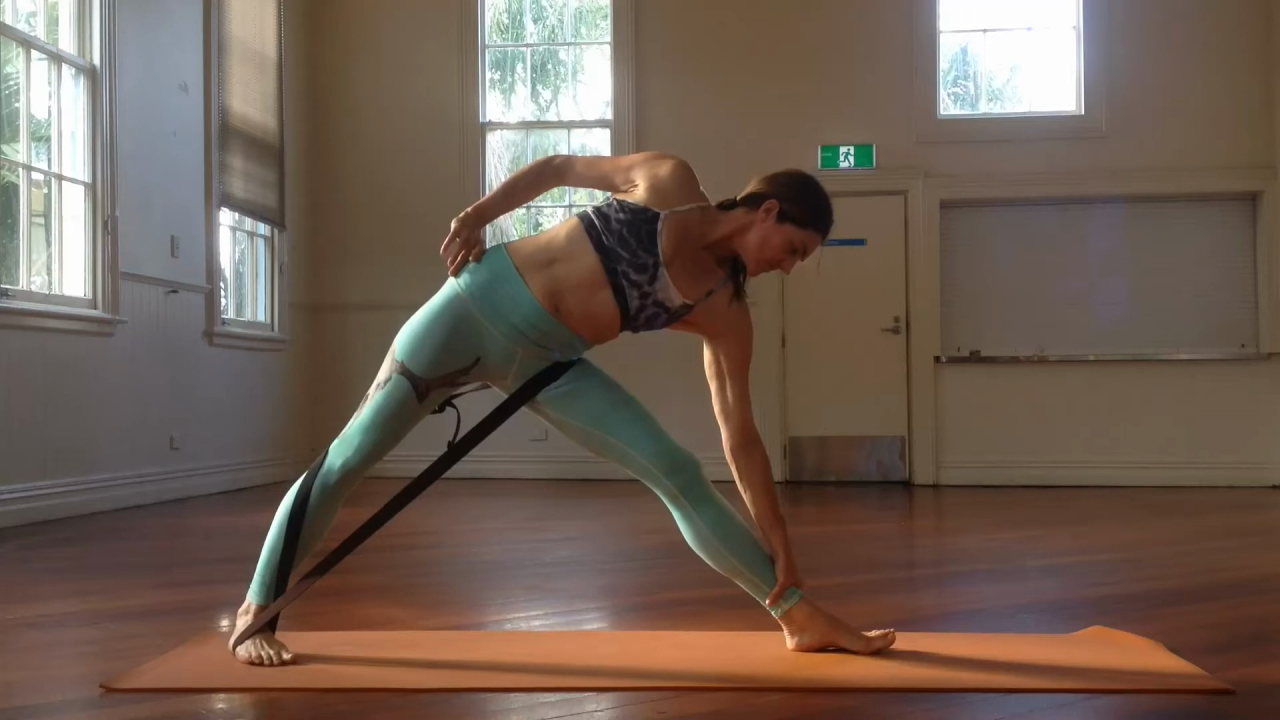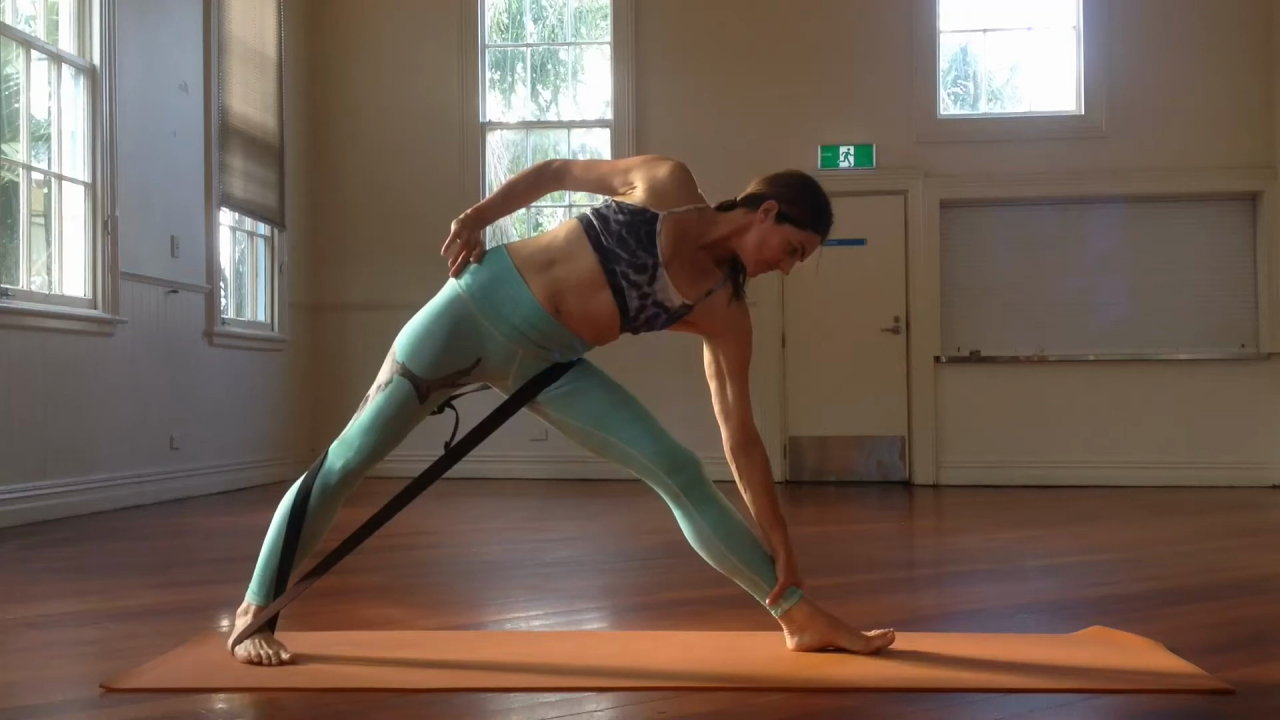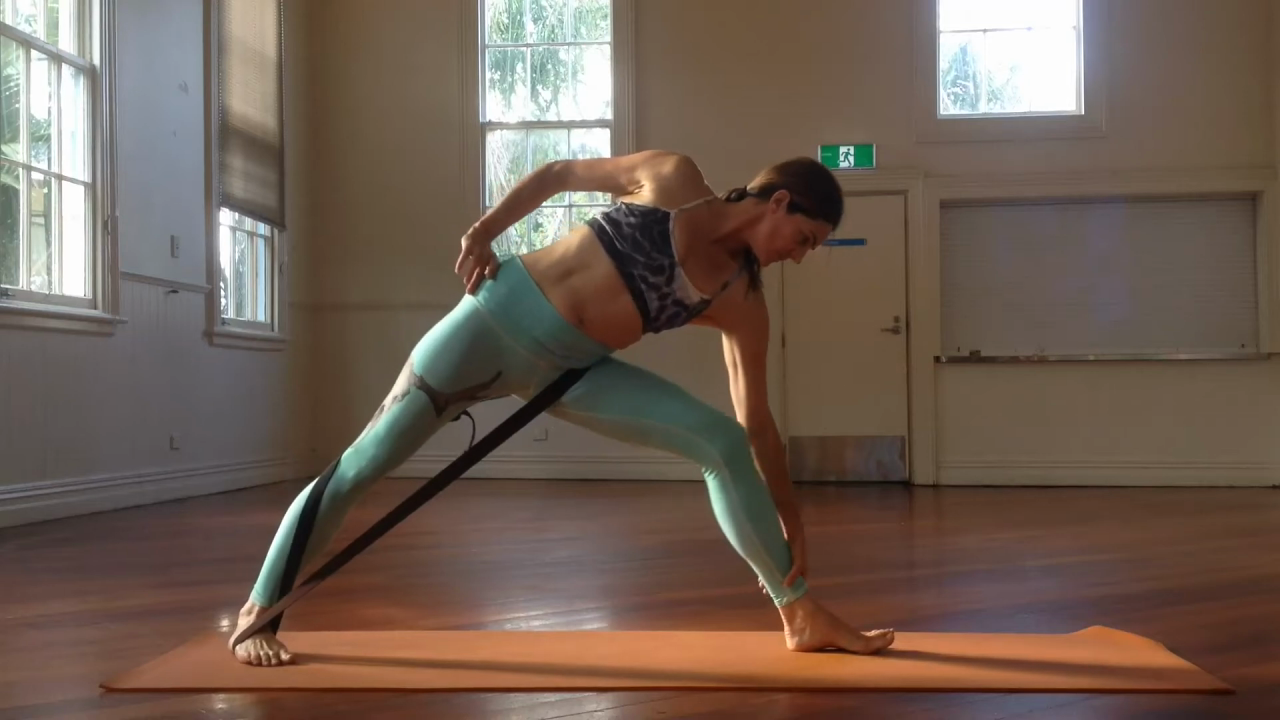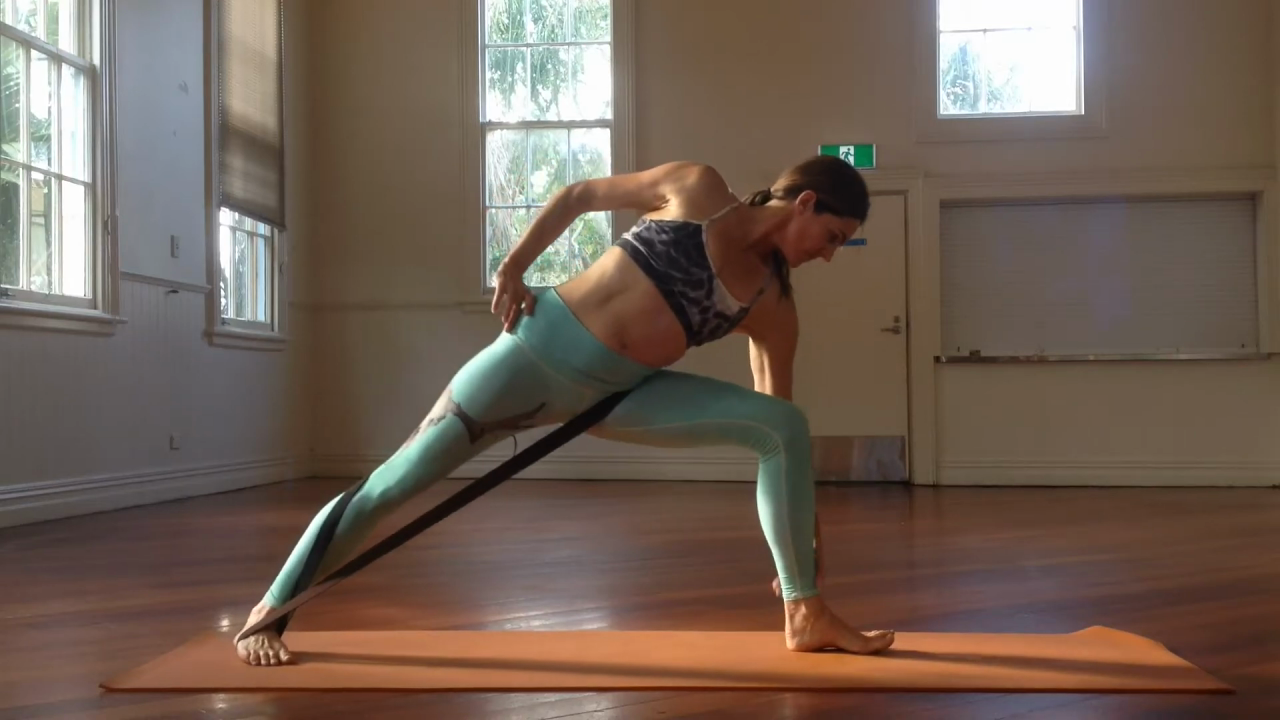
dt=0.5s
person 1, frame 1
left shoulder: (724, 311)
right shoulder: (668, 181)
left elbow: (740, 436)
right elbow: (558, 168)
left wrist: (779, 543)
right wrist: (476, 216)
left hip: (545, 360)
right hip: (475, 305)
left knee: (678, 473)
right knee: (347, 459)
left ankle: (799, 617)
right ankle: (255, 611)
person 1, frame 2
left shoulder: (724, 312)
right shoulder: (666, 183)
left elbow: (740, 437)
right elbow: (556, 171)
left wrist: (780, 544)
right wrist: (476, 216)
left hip: (546, 361)
right hip: (475, 305)
left knee: (677, 471)
right knee: (348, 459)
left ankle: (799, 616)
right ankle: (254, 610)
person 1, frame 3
left shoulder: (741, 304)
right shoulder: (675, 178)
left elbow: (756, 423)
right elbow: (559, 173)
left wrist: (791, 523)
right wrist: (484, 230)
left hip: (568, 368)
right hip: (495, 318)
left knee: (723, 442)
right knee: (359, 469)
left ankle: (800, 613)
right ankle: (257, 613)
person 1, frame 4
left shoulder: (773, 307)
right shoulder: (697, 188)
left elbow: (773, 417)
right elbow: (579, 194)
left wrist: (806, 525)
right wrist: (513, 267)
left hip: (613, 394)
right hip: (536, 347)
left knee: (787, 424)
right knee: (390, 487)
left ankle: (806, 614)
right ankle: (268, 613)
